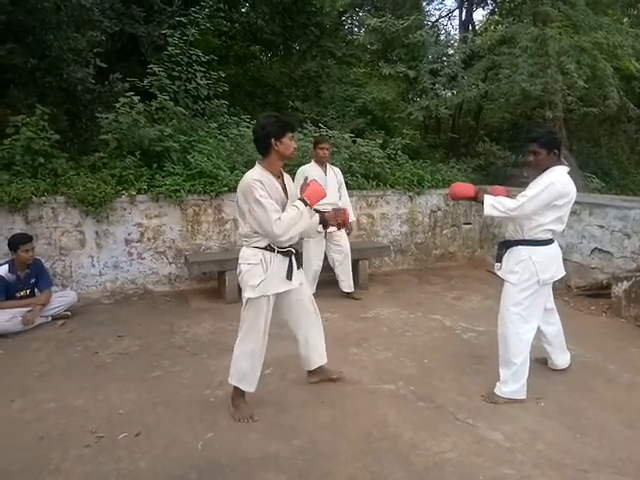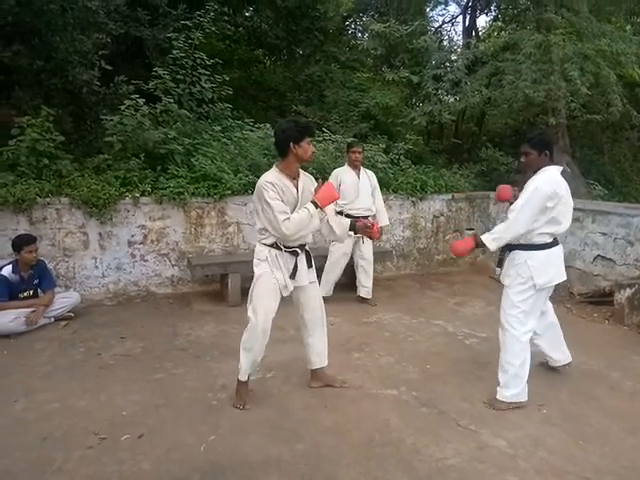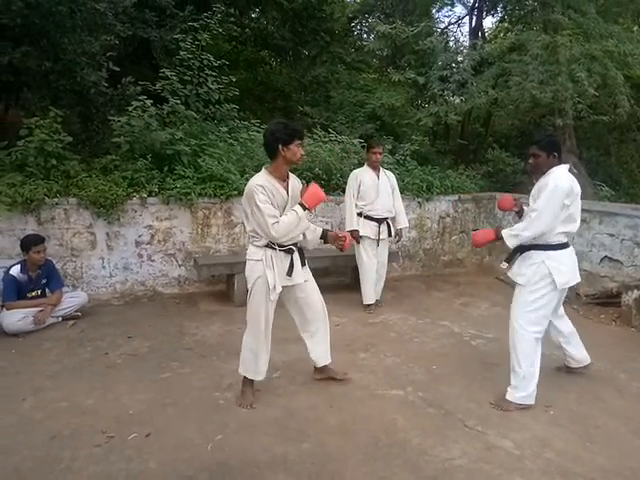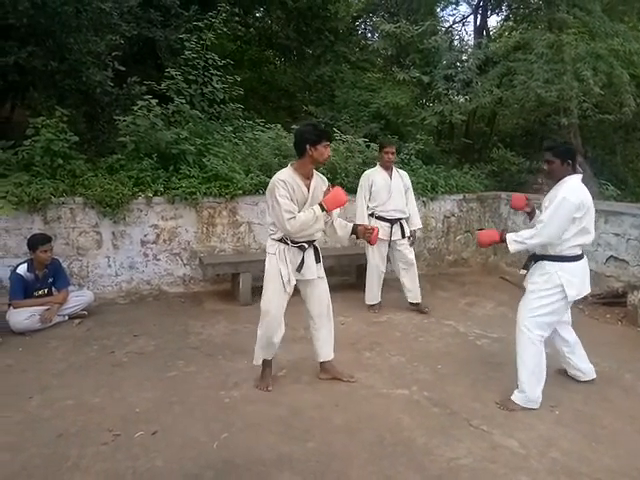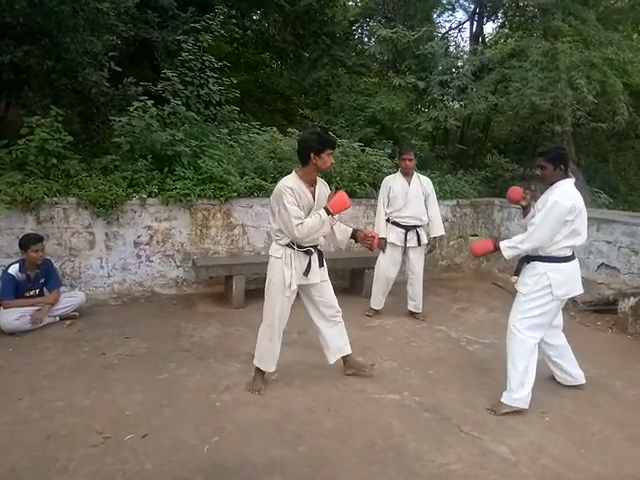
dt=0.5s
person 1, frame 1
left shoulder: (285, 179)
right shoulder: (253, 182)
right elbow: (277, 228)
left wrist: (324, 218)
right wrist: (304, 201)
left hip: (285, 260)
right hip: (259, 262)
left knee: (306, 313)
right knee: (254, 330)
left ankle: (316, 367)
right ankle: (238, 395)
person 1, frame 2
left shoulder: (307, 181)
right shoulder: (268, 184)
left elbow: (324, 220)
right elbow: (286, 228)
left wrist: (354, 225)
right wrist: (315, 204)
left hip: (300, 258)
right hip: (272, 259)
left knee: (314, 314)
right knee: (260, 322)
left ankle: (317, 372)
right ankle: (243, 381)
person 1, frame 3
left shoulder: (294, 182)
right shoulder: (258, 187)
right elbow: (275, 231)
left wrist: (325, 235)
right wrist: (303, 206)
left hip: (293, 258)
right hip: (265, 261)
left knee: (315, 310)
right knee: (259, 323)
left ankle: (322, 366)
right ankle: (248, 383)
person 1, frame 4
left shoulder: (321, 182)
right shoulder: (281, 181)
left elbow: (329, 220)
right elbow: (291, 225)
left wrist: (355, 230)
right wrist: (321, 206)
left hip: (309, 253)
right hip: (282, 253)
left knee: (321, 309)
right knee: (272, 311)
left ankle: (326, 366)
right ankle: (266, 363)
person 1, frame 5
left shoulder: (322, 186)
right shoulder: (286, 188)
left elbow: (329, 224)
right elbow: (299, 231)
left wrist: (355, 235)
right wrist: (327, 210)
left hip: (313, 257)
right hip: (286, 258)
left knee: (329, 309)
right knee: (275, 317)
left ankle: (348, 361)
right ankle: (261, 372)
person 2, frame 1
left shoulder: (555, 182)
right shoulder: (551, 179)
left elbow: (519, 208)
right elbow: (528, 210)
left wrist: (481, 197)
right wrist: (507, 201)
left hip: (531, 258)
right hip: (536, 254)
left knee: (514, 320)
right knee: (543, 309)
left ankle: (511, 388)
right ankle: (558, 358)
person 2, frame 2
left shoulder: (540, 182)
right shoulder: (556, 181)
left elbow: (517, 225)
left wrist: (482, 240)
right wrist: (518, 203)
left hip: (531, 260)
right hip: (544, 254)
left knee: (514, 322)
right knee: (539, 311)
left ankle: (512, 393)
right ankle: (558, 357)
person 2, frame 3
left shoulder: (557, 182)
right shoulder: (554, 181)
left elbow: (538, 224)
left wrist: (502, 234)
right wrist: (522, 211)
left hip: (547, 261)
right hip: (548, 259)
left knee: (524, 321)
right knee: (552, 314)
left ankle: (520, 394)
right ankle: (577, 360)
person 2, frame 4
left shoulder: (569, 194)
right shoulder: (569, 189)
left elbow: (545, 235)
left wrist: (504, 237)
right wrist: (533, 214)
left hip: (557, 271)
right hip: (560, 266)
left knee: (530, 326)
right knee: (556, 322)
left ankle: (527, 397)
right ankle: (582, 370)
person 2, frame 5
left shoulder: (560, 198)
right shoulder: (563, 193)
left elbow: (535, 237)
right elbow: (543, 228)
left wrist: (498, 246)
right wrist: (528, 209)
left hip: (548, 272)
right hip: (558, 269)
left knee: (522, 328)
right knee: (547, 326)
left ankle: (516, 398)
right ankle: (570, 376)
person 3, frame 1
left shoulder: (336, 171)
right shoulder: (305, 171)
left elbow: (344, 196)
left wrist: (348, 220)
left knee: (343, 252)
right knee: (313, 260)
left ankle: (348, 289)
person 3, frame 2
left shoulder: (370, 175)
right shoulder: (338, 174)
left elbow: (377, 200)
left wrist: (381, 224)
left knee: (366, 260)
right knee: (337, 259)
left ankle: (364, 293)
right ankle: (322, 292)
person 3, frame 3
left shoulder: (389, 176)
right shoulder: (357, 175)
left elbow: (396, 201)
right elbow: (350, 202)
left wrist: (399, 225)
right wrist: (353, 228)
left hip: (384, 225)
right hip: (366, 225)
left knee: (381, 263)
right knee: (368, 263)
left ankle: (375, 296)
right ankle: (369, 300)
person 3, frame 4
left shoulder: (403, 175)
right shoulder: (369, 175)
left elbow: (410, 202)
right elbow: (361, 203)
left wrist: (413, 227)
left hip: (400, 226)
right hip: (378, 226)
left knee: (408, 261)
right knee: (376, 265)
left ankle: (415, 300)
right ankle: (373, 300)
person 3, frame 5
left shoulder: (425, 182)
right shoulder: (389, 181)
left elbow: (432, 209)
right elbow: (381, 209)
left wrist: (434, 235)
right wrist: (381, 235)
left hip: (417, 234)
right hip: (394, 232)
left knee: (416, 273)
right knee: (385, 271)
left ankle: (415, 308)
right ankle: (375, 305)
